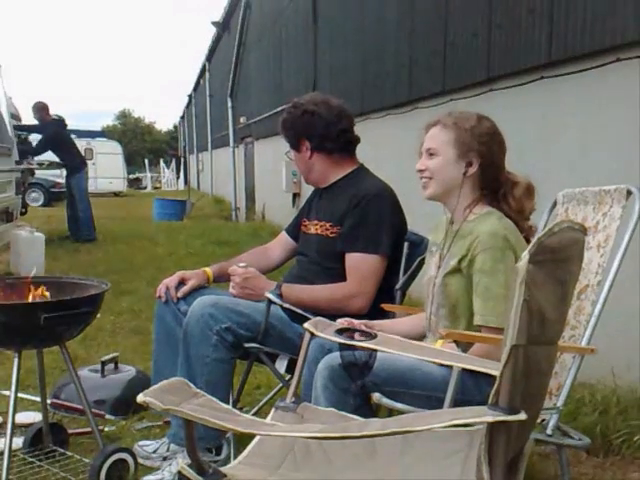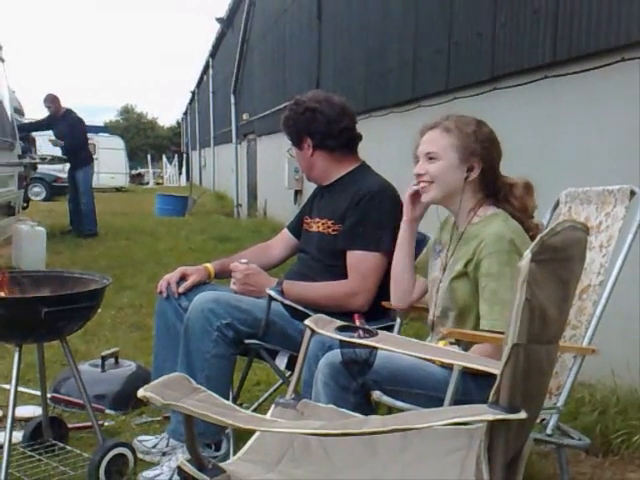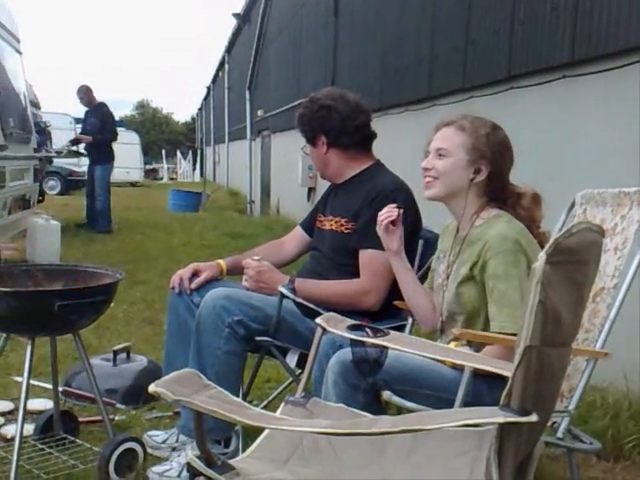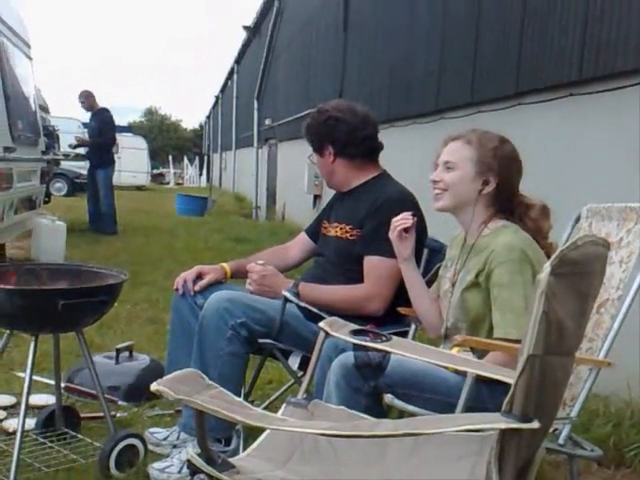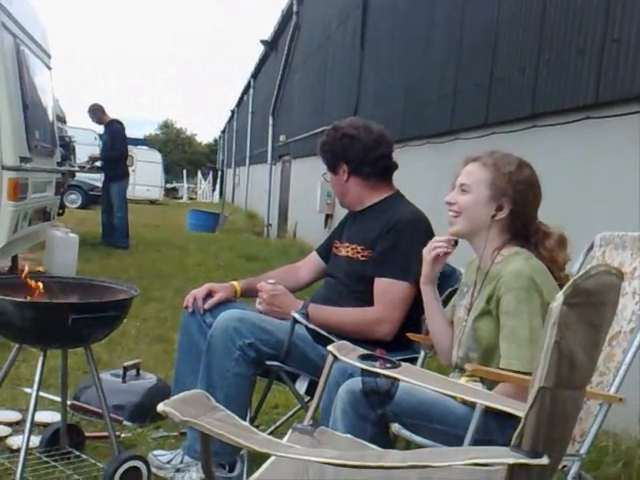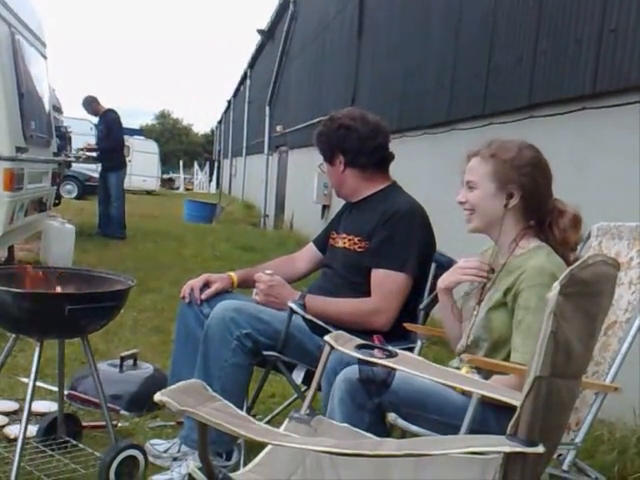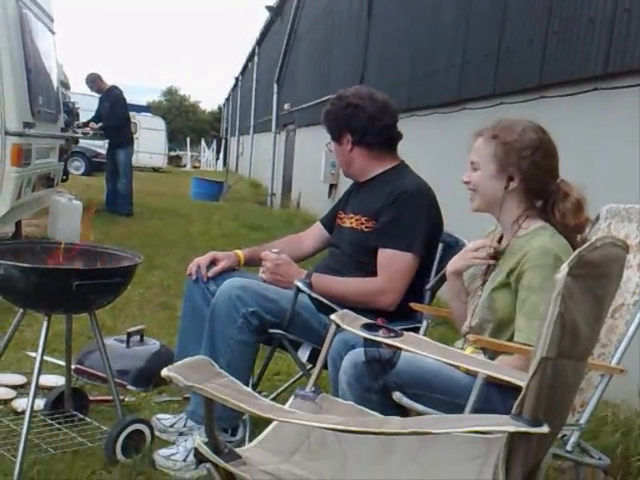
dt=0.7s
person 1, frame 1
left shoulder: (370, 198)
right shoulder: (322, 196)
left elbow: (357, 298)
right elbow: (274, 250)
left wrist: (271, 290)
right wrist: (208, 272)
right hip: (291, 309)
left knee: (210, 314)
right knee: (176, 299)
left ankle: (201, 447)
right ankle: (180, 429)
person 1, frame 2
left shoulder: (372, 195)
right shoulder: (325, 193)
left elbow: (358, 295)
right elbow: (275, 248)
left wrist: (273, 287)
right wrist: (209, 269)
right hip: (293, 306)
left knee: (211, 310)
right knee: (177, 296)
left ankle: (199, 443)
right ankle: (179, 422)
person 1, frame 3
left shoulder: (385, 194)
right shoulder: (338, 191)
left elbow: (370, 294)
right elbow: (288, 245)
left wrist: (285, 285)
right wrist: (221, 265)
right hip: (304, 303)
left knee: (223, 306)
right knee: (190, 291)
left ankle: (211, 440)
right ankle: (189, 421)
person 1, frame 4
left shoulder: (391, 203)
right shoulder: (343, 198)
left elbow: (374, 300)
right elbow: (292, 250)
left wrist: (289, 289)
right wrist: (226, 269)
right hip: (310, 307)
left knee: (225, 308)
right knee: (194, 292)
left ankle: (211, 440)
right ankle: (190, 419)
person 1, frame 5
left shoulder: (404, 223)
right shoulder: (356, 219)
left elbow: (384, 323)
right elbow: (303, 270)
left wrist: (298, 310)
right wrist: (237, 287)
right hip: (317, 329)
left knee: (234, 328)
right knee: (202, 312)
right ankle: (195, 440)
person 1, frame 6
left shoulder: (401, 215)
right shoulder: (352, 210)
left elbow: (380, 314)
right elbow: (300, 261)
left wrist: (295, 300)
right wrist: (233, 277)
right hip: (313, 319)
left knee: (231, 318)
right knee: (200, 301)
right ankle: (191, 426)
person 1, frame 7
left shoulder: (409, 195)
right shoulder: (360, 189)
left elbow: (387, 294)
right elbow: (307, 240)
left wrist: (302, 280)
right wrist: (240, 255)
right hip: (320, 297)
left knee: (237, 295)
right knee: (206, 279)
left ankle: (216, 428)
right ankle: (197, 405)
person 2, frame 1
left shoulder: (490, 235)
right shoulder: (447, 229)
left elbow: (493, 349)
left wrist: (419, 357)
right wrist: (372, 327)
left hip: (479, 379)
right hip: (445, 362)
left knee: (338, 369)
right knee: (325, 348)
person 2, frame 2
left shoulder: (497, 237)
right shoulder: (449, 227)
left elbow: (496, 351)
right elbow: (402, 298)
left wrist: (415, 356)
right wrist: (408, 224)
left hip: (481, 380)
right hip: (444, 360)
left knee: (338, 366)
right knee: (325, 344)
person 2, frame 3
left shoulder: (501, 237)
right shoulder: (452, 231)
left elbow: (508, 352)
right elbow: (431, 320)
left wrist: (436, 361)
right wrist: (395, 253)
left hip: (493, 382)
right hip: (456, 363)
left knee: (349, 364)
person 2, frame 4
left shoulder: (508, 248)
right shoulder: (461, 241)
left elbow: (511, 359)
right elbow: (437, 327)
left wrist: (441, 372)
right wrist: (405, 260)
left hip: (495, 389)
right hip: (459, 369)
left knee: (352, 368)
right knee: (339, 348)
person 2, frame 5
left shoulder: (517, 274)
right shoulder: (477, 267)
left elbow: (519, 391)
right elbow: (450, 356)
left wrist: (455, 402)
right wrist: (427, 284)
left hip: (505, 421)
right hip: (472, 401)
left knee: (359, 393)
right knee: (349, 374)
person 2, frame 6
left shoulder: (537, 270)
right shoulder: (492, 257)
left elbow: (523, 383)
left wrist: (452, 385)
right wrist: (444, 291)
left hip: (501, 412)
left knee: (357, 382)
right knee: (346, 362)
person 2, frame 7
left shoulder: (540, 251)
right shoulder: (500, 239)
left elbow: (526, 364)
left wrist: (454, 366)
right wrist: (453, 274)
left hip: (507, 392)
left knee: (363, 365)
right knee: (348, 344)
person 3, frame 1
left shoulder: (53, 130)
right shoulder: (50, 124)
left elbow: (36, 150)
right elbow: (33, 128)
right wrist: (13, 127)
left hip: (77, 168)
right hip: (71, 168)
left knee: (81, 202)
right knee: (71, 202)
left ankle: (88, 235)
right ankle: (75, 233)
person 3, frame 2
left shoulder: (74, 120)
right shoulder: (53, 119)
left elbow: (83, 142)
right elbow: (34, 126)
left wrist: (63, 144)
left hip: (84, 163)
right hip: (73, 163)
left knee: (85, 198)
right knee: (73, 198)
left ankle: (91, 229)
right ankle: (76, 227)
person 3, frame 3
left shoulder: (105, 112)
right shoulder: (88, 113)
left elbow: (112, 136)
right elbow: (83, 133)
left wrist: (91, 139)
right wrist: (72, 143)
left hip: (104, 160)
right hip: (93, 159)
left knee: (101, 194)
right knee: (90, 192)
left ankle: (104, 225)
right ankle: (91, 221)
person 3, frame 4
left shoulder: (106, 117)
right shoulder: (93, 117)
left elbow: (110, 141)
left wrist: (88, 141)
right wrist: (81, 143)
left hip: (104, 164)
right hip: (94, 163)
left knee: (105, 196)
right knee: (92, 196)
left ankle: (110, 227)
right ankle: (95, 225)
person 3, frame 5
left shoulder: (116, 128)
right shoulder: (108, 128)
left elbow: (121, 154)
left wrist: (100, 157)
right wrist: (98, 157)
left hip: (118, 176)
right hip: (109, 175)
left knee: (119, 210)
right knee: (106, 209)
left ankle: (121, 241)
right ankle: (108, 238)
person 3, frame 6
left shoulder: (112, 118)
right shoulder: (102, 120)
left elbow: (117, 143)
left wrist: (96, 148)
right wrist: (94, 147)
left hip: (116, 166)
right hip: (106, 166)
left knee: (116, 200)
right knee: (103, 199)
left ankle: (118, 231)
right ankle: (104, 228)
person 3, frame 7
left shoulder: (116, 95)
right shoulder: (103, 98)
left elbow: (119, 120)
right elbow: (98, 116)
left wrist: (99, 127)
right wrist: (85, 124)
left hip: (124, 142)
right hip: (113, 142)
left knee: (123, 176)
right knee: (111, 175)
left ankle: (125, 208)
right ankle: (111, 205)
